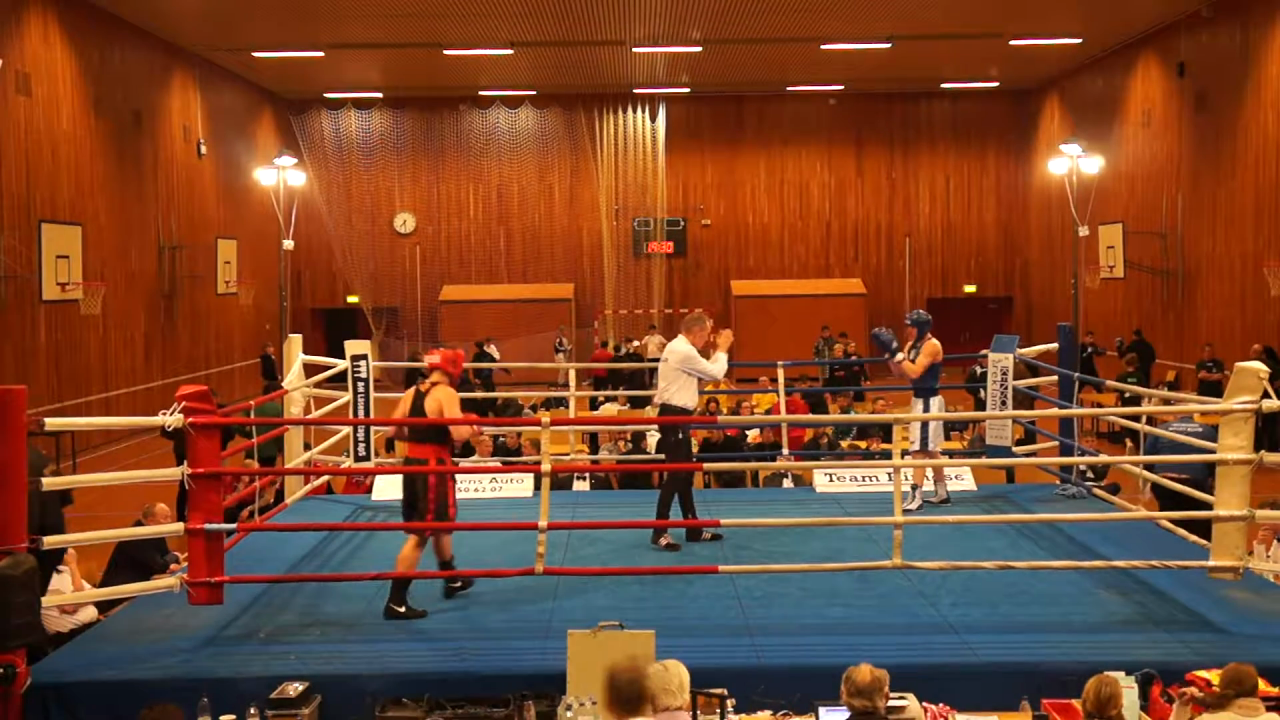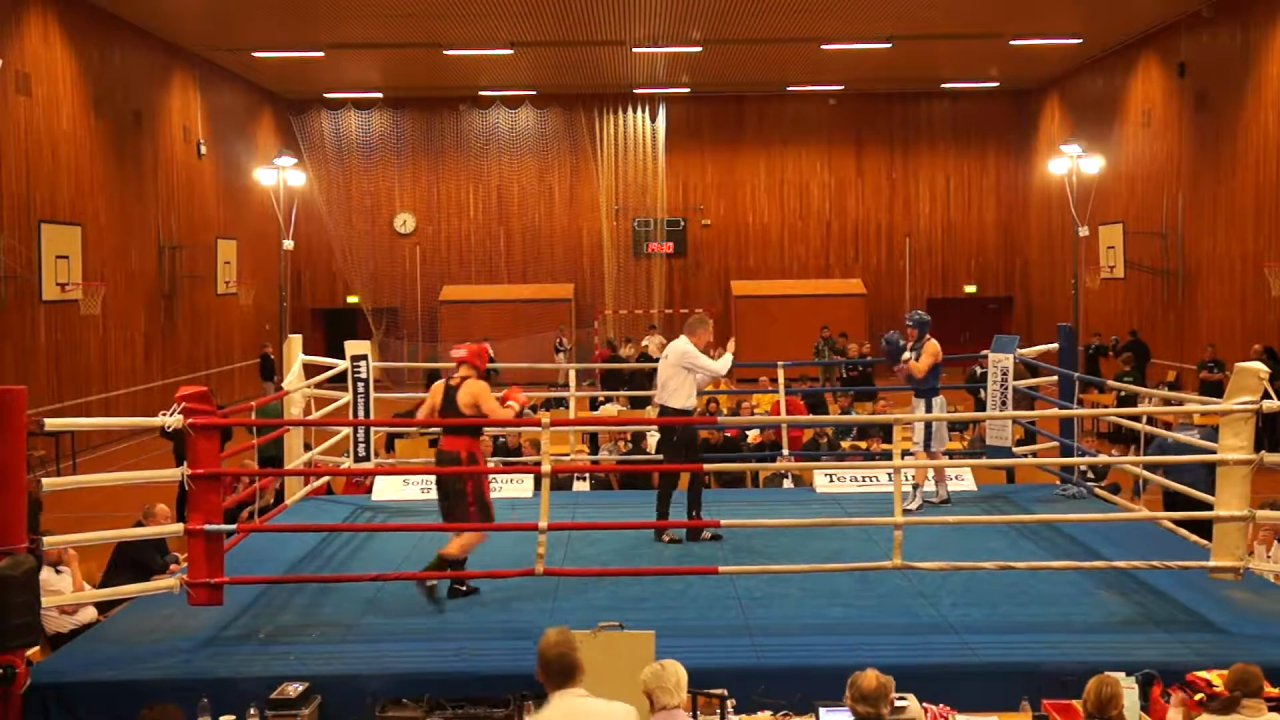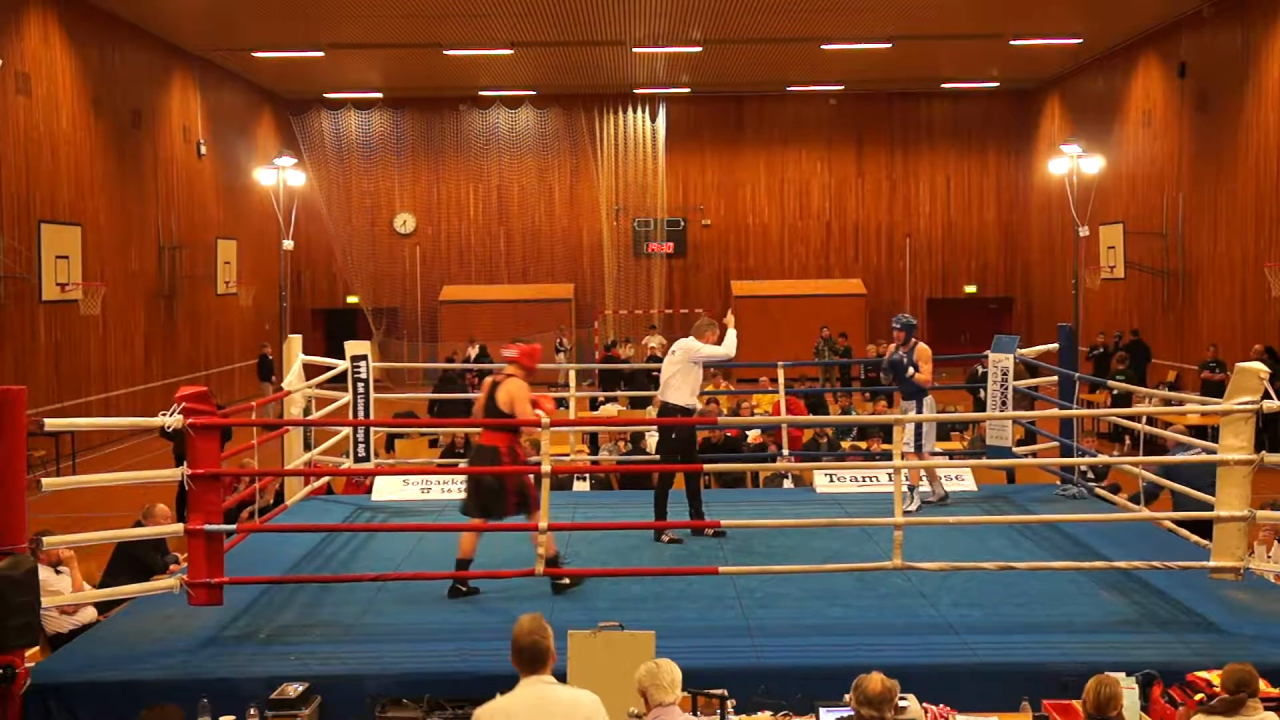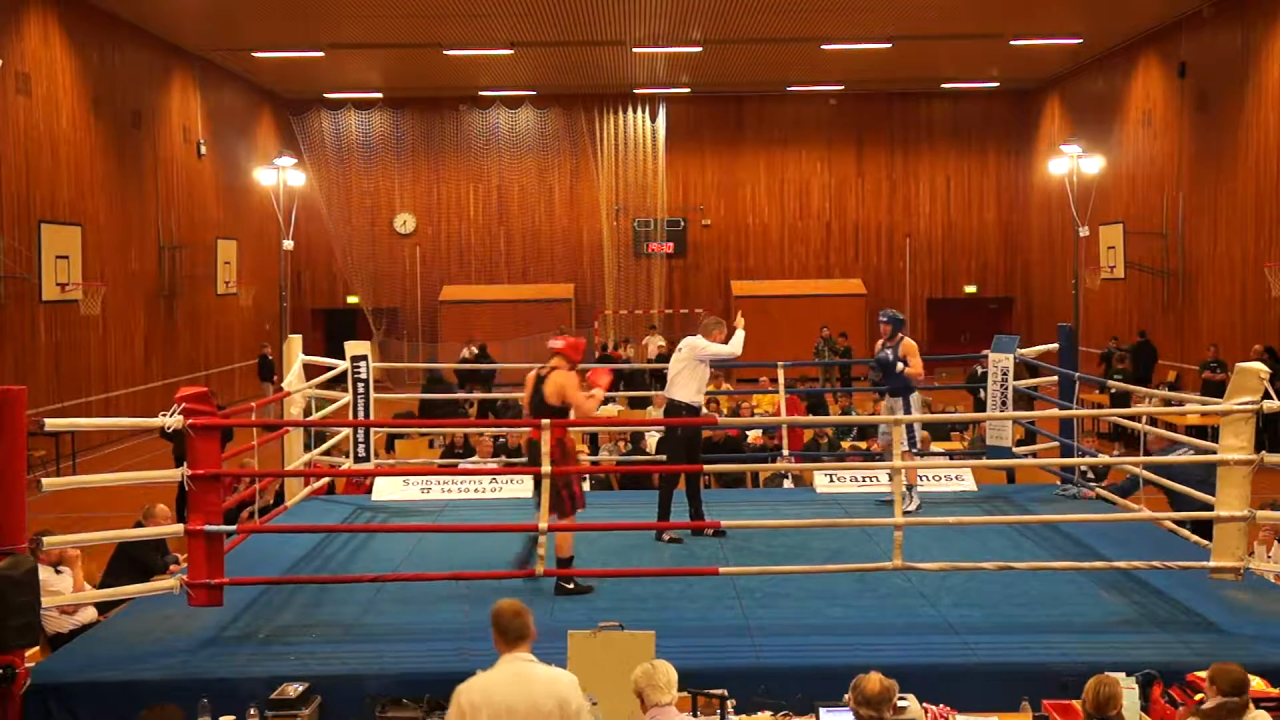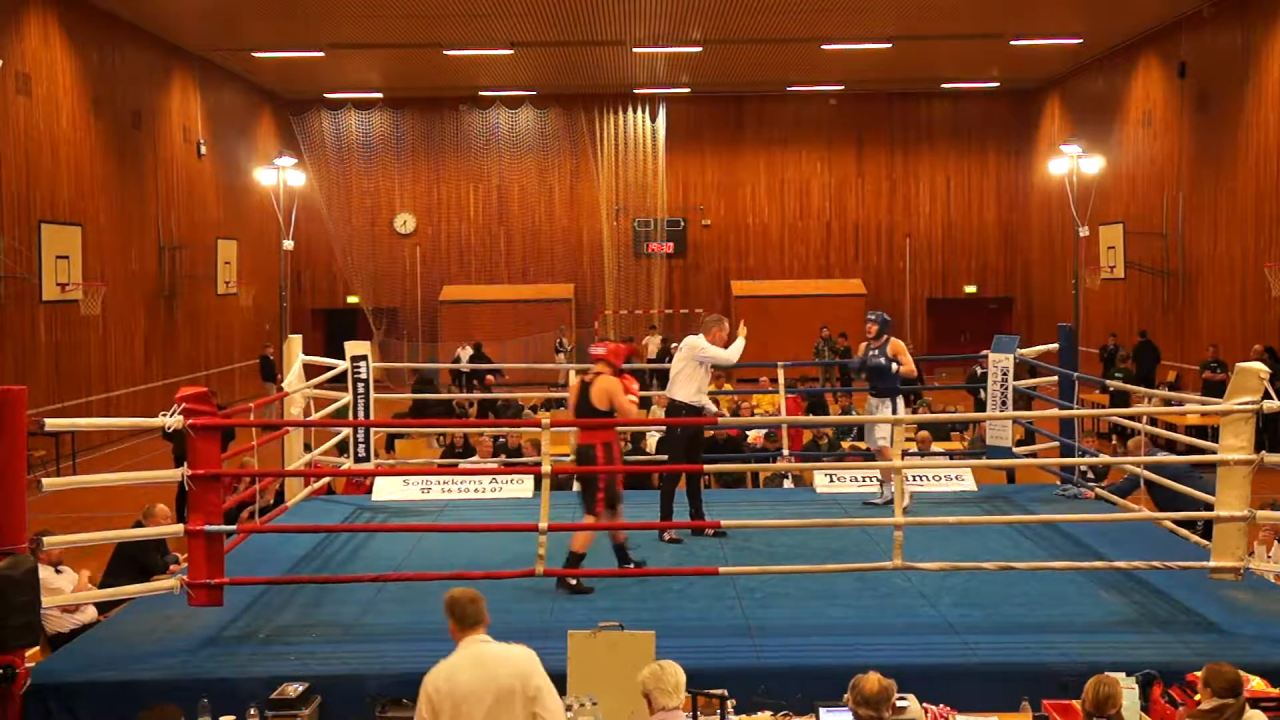
dt=0.3s
person 1, frame 1
left shoulder: (412, 393)
right shoulder: (446, 394)
right elbow: (459, 434)
right wrist: (472, 426)
left hip: (413, 463)
right hip: (434, 466)
left knee: (440, 524)
right knee: (420, 536)
left ankle: (452, 580)
right ankle: (396, 602)
person 1, frame 2
left shoulder: (438, 387)
right shoulder: (478, 387)
left elbow: (421, 420)
right elbow: (502, 419)
right wrist: (515, 404)
left hip: (444, 455)
right hip: (466, 458)
left knee: (457, 522)
right knee: (477, 525)
left ankle: (457, 582)
right ankle: (432, 572)
person 1, frame 3
left shoulder: (488, 382)
right shoulder: (518, 386)
right elbow: (528, 425)
right wrist: (544, 410)
left hip: (482, 450)
right hip: (505, 453)
left knee: (478, 519)
right knee: (537, 514)
left ankle: (460, 582)
right ankle: (557, 577)
person 1, frame 4
left shoulder: (532, 376)
right shoulder: (565, 378)
right elbow: (586, 414)
right wrist: (599, 388)
left hip: (535, 443)
right hip: (557, 446)
left knee: (555, 509)
right knee: (567, 514)
left ankle: (529, 551)
right ankle: (565, 582)
person 1, frame 5
left shoulder: (577, 383)
right shoulder: (610, 383)
right elbow: (631, 417)
right wrist: (632, 394)
left hip: (584, 446)
right hip: (602, 449)
left knee: (613, 506)
right knee: (595, 514)
left ankle: (625, 560)
right ankle: (568, 575)
person 2, frame 1
left shoulder: (678, 348)
right shoulder: (685, 351)
left elbow: (704, 371)
right elbow: (715, 374)
left wrist: (718, 350)
right wrist: (722, 351)
left hip: (676, 415)
right hip: (674, 416)
left knee: (685, 474)
right knee: (676, 474)
left ankle: (693, 529)
right ankle: (660, 530)
person 2, frame 2
left shoulder: (683, 350)
right shoulder: (682, 349)
left elbow: (692, 384)
right elbow: (719, 369)
left wrist: (710, 374)
right wrist: (729, 352)
left hip: (683, 417)
right hip: (672, 417)
left knee: (698, 470)
right knee: (670, 474)
left ankle: (695, 527)
right ankle: (661, 529)
person 2, frame 3
left shoulder: (688, 350)
right shoulder: (688, 347)
right elbow: (728, 352)
left wrist: (700, 409)
right wrist: (731, 328)
left hip: (683, 415)
right hip: (672, 415)
left knee: (693, 470)
right knee: (668, 472)
left ankle: (698, 522)
right ankle: (660, 529)
person 2, frame 4
left shoulder: (697, 349)
right shoulder: (694, 345)
right elbow: (734, 351)
left wrist: (705, 413)
right wrist: (740, 328)
left hip: (690, 413)
right hip: (679, 413)
left knee: (694, 469)
right knee: (673, 469)
left ankle: (698, 523)
right ankle: (662, 527)
person 2, frame 5
left shoulder: (701, 349)
right shoulder: (693, 344)
right elbow: (730, 357)
left wrist: (714, 411)
right wrist: (741, 337)
left hip: (693, 413)
right hip: (680, 412)
left knee: (695, 469)
right knee: (675, 469)
left ankle: (698, 522)
right ankle: (665, 526)
person 3, frame 1
left shoulder: (932, 346)
right shoulder: (911, 344)
left elbow: (914, 373)
right elbow: (898, 372)
left wrist: (896, 352)
right wrist: (888, 351)
left hip: (929, 401)
right hip: (919, 399)
left knee: (920, 448)
right knee: (930, 448)
left ankle: (916, 497)
right ankle: (942, 493)
person 3, frame 2
left shoulder: (932, 346)
right shoulder: (911, 345)
left elbow: (919, 372)
right elbow: (905, 377)
left wrist: (903, 353)
right wrist: (894, 359)
left hip: (930, 401)
right hip: (919, 400)
left knee: (921, 448)
right knee: (932, 449)
left ankle: (916, 496)
right ankle: (942, 493)
person 3, frame 3
left shoulder: (922, 350)
right shoulder: (892, 349)
left elbow: (927, 382)
right elbow: (889, 380)
left wrist: (907, 369)
right wrist: (887, 371)
left hip: (920, 403)
right hip: (905, 401)
left knee: (910, 450)
right knee: (920, 450)
left ankle: (913, 497)
right ankle: (938, 491)
person 3, frame 4
left shoulder: (908, 345)
right shoulder: (880, 344)
left elbow: (919, 374)
left wrist: (896, 366)
right wrist: (877, 369)
left hip: (906, 399)
right hip: (890, 397)
left knee: (905, 449)
right knee: (885, 444)
left ankle: (912, 497)
person 3, frame 5
left shoulder: (895, 344)
right shoulder: (863, 347)
left elbow: (912, 371)
right elbow: (862, 375)
left wrist: (889, 366)
right wrist: (859, 369)
left hip: (891, 400)
right hip: (873, 399)
left knee: (886, 446)
right knee: (877, 448)
left ankle: (902, 492)
right ankle: (886, 493)
